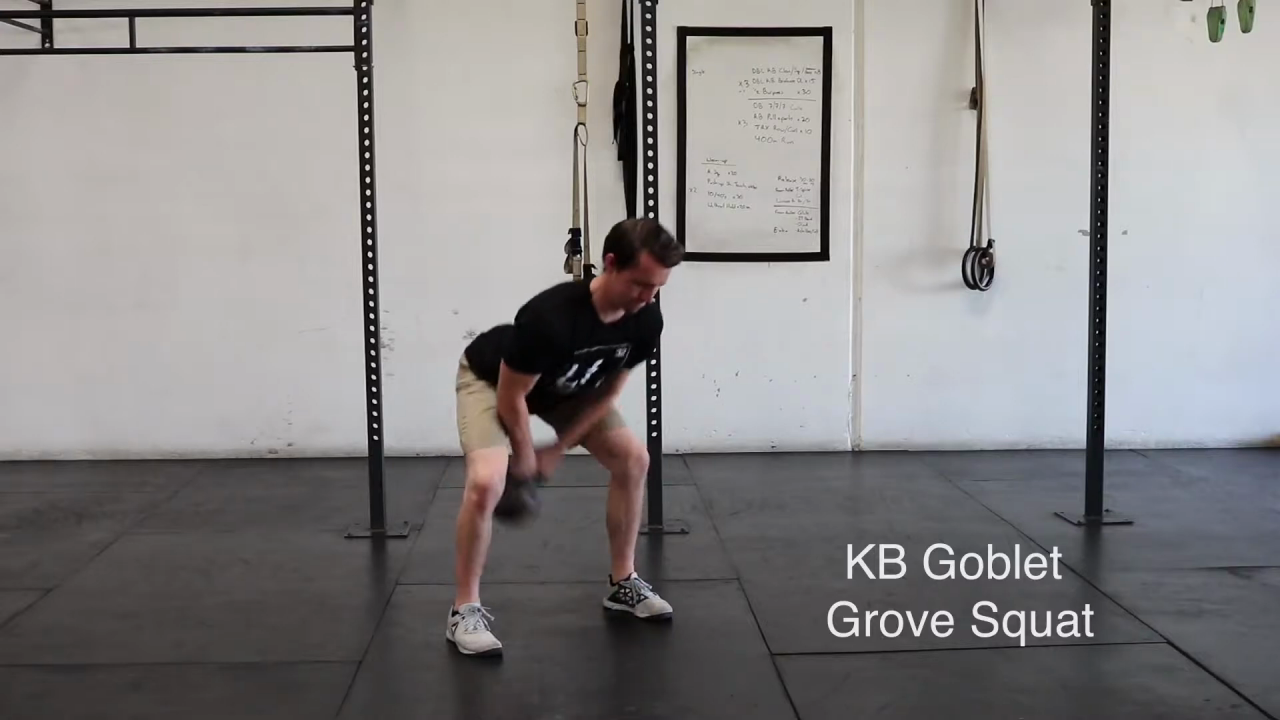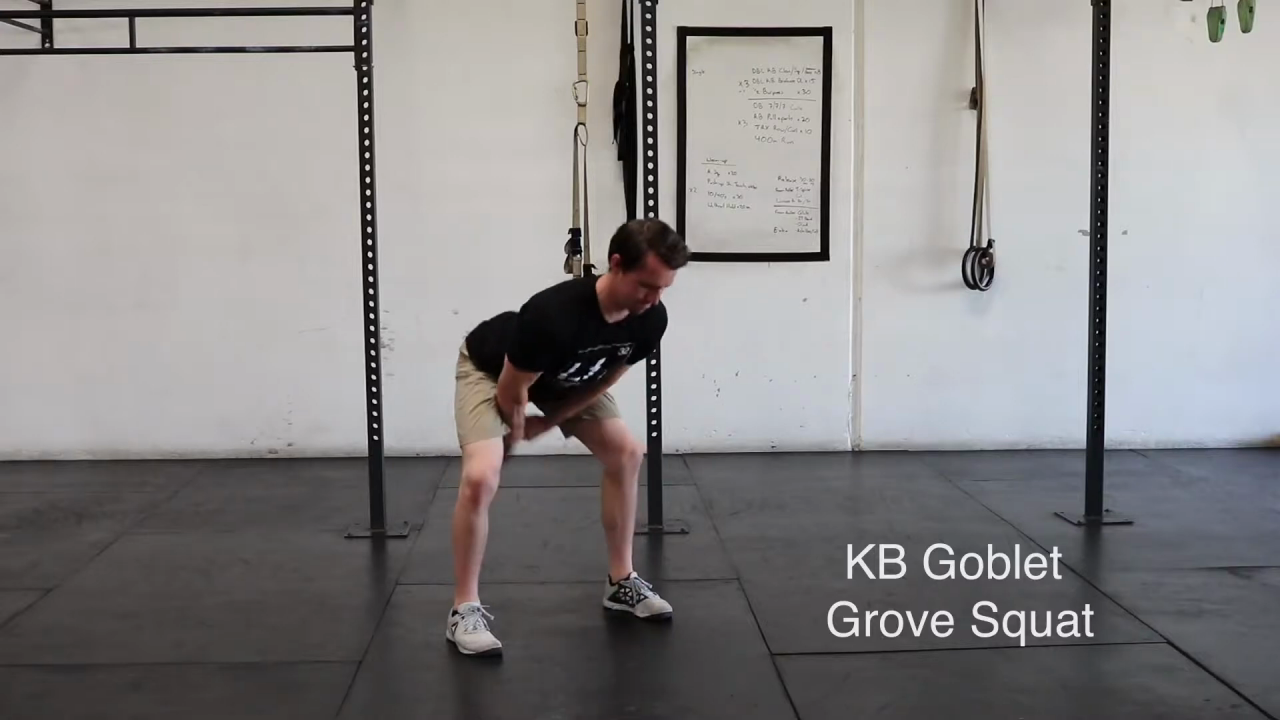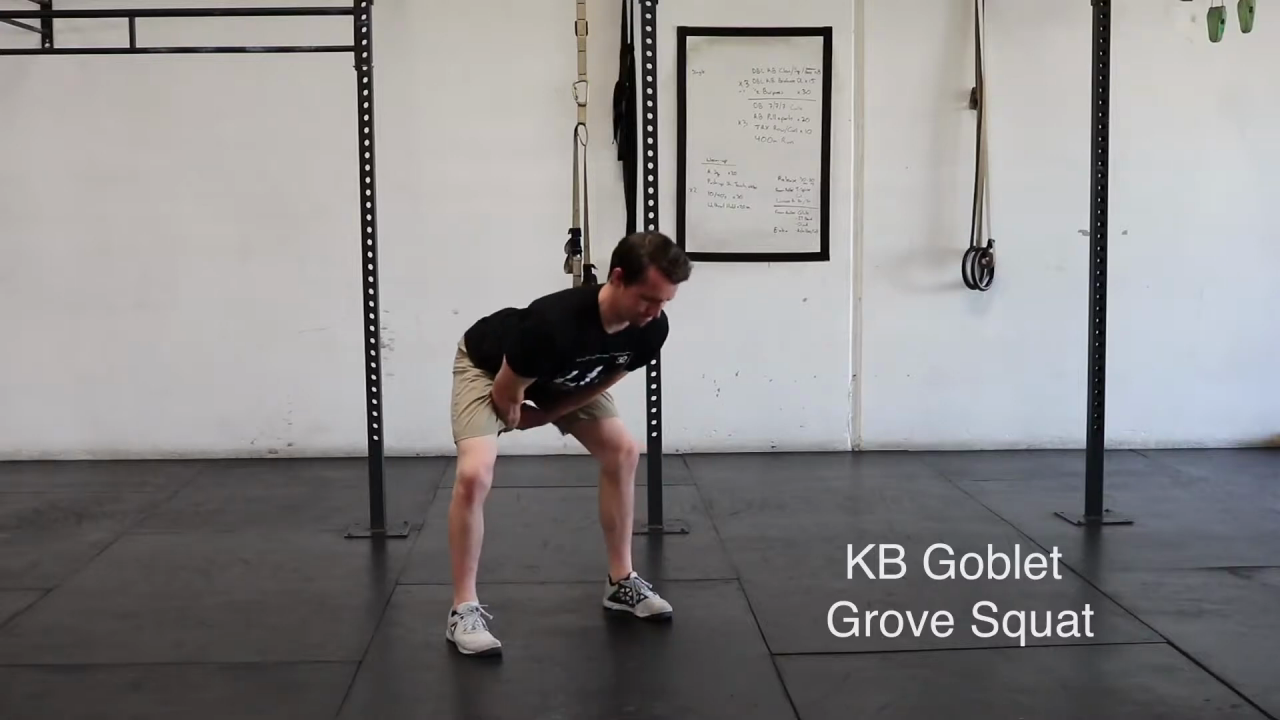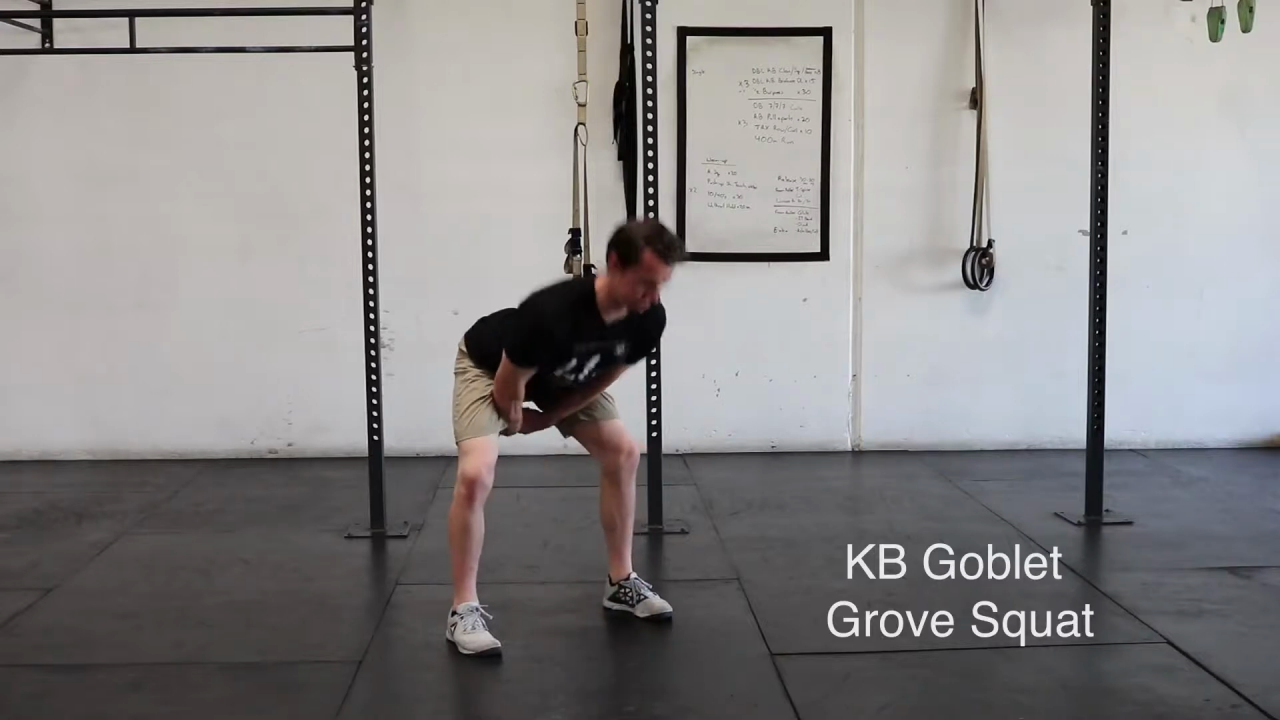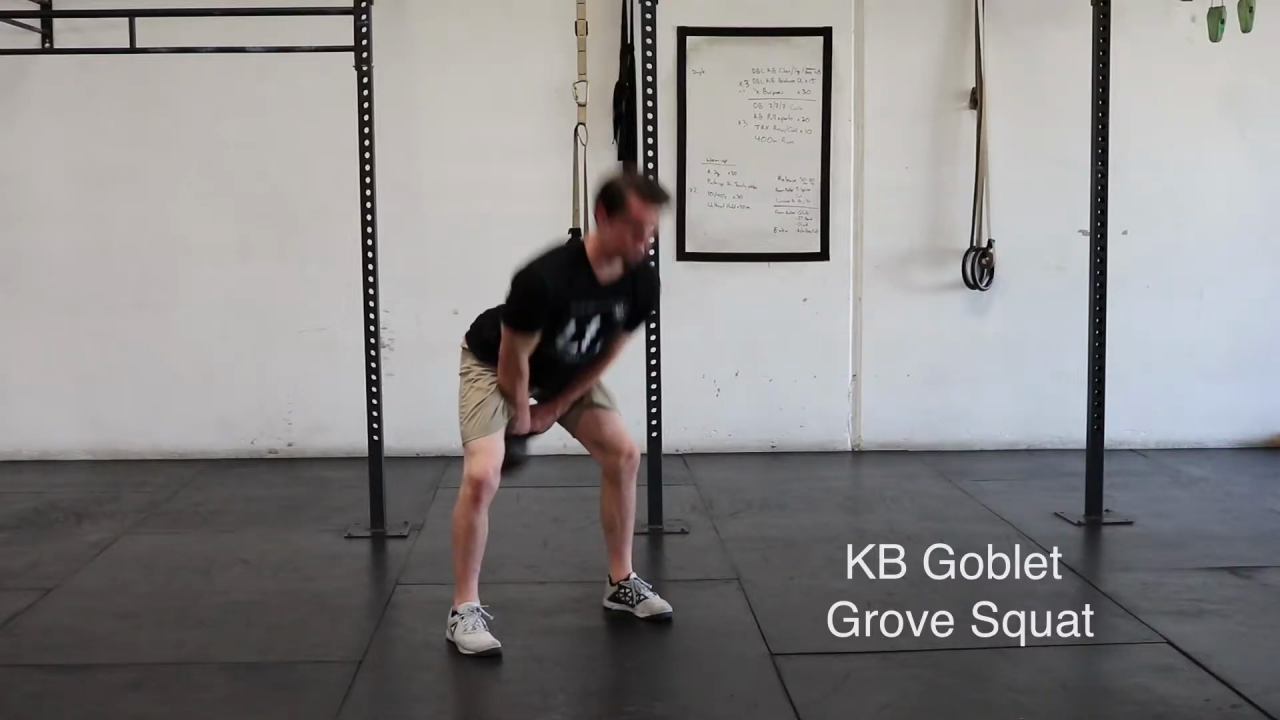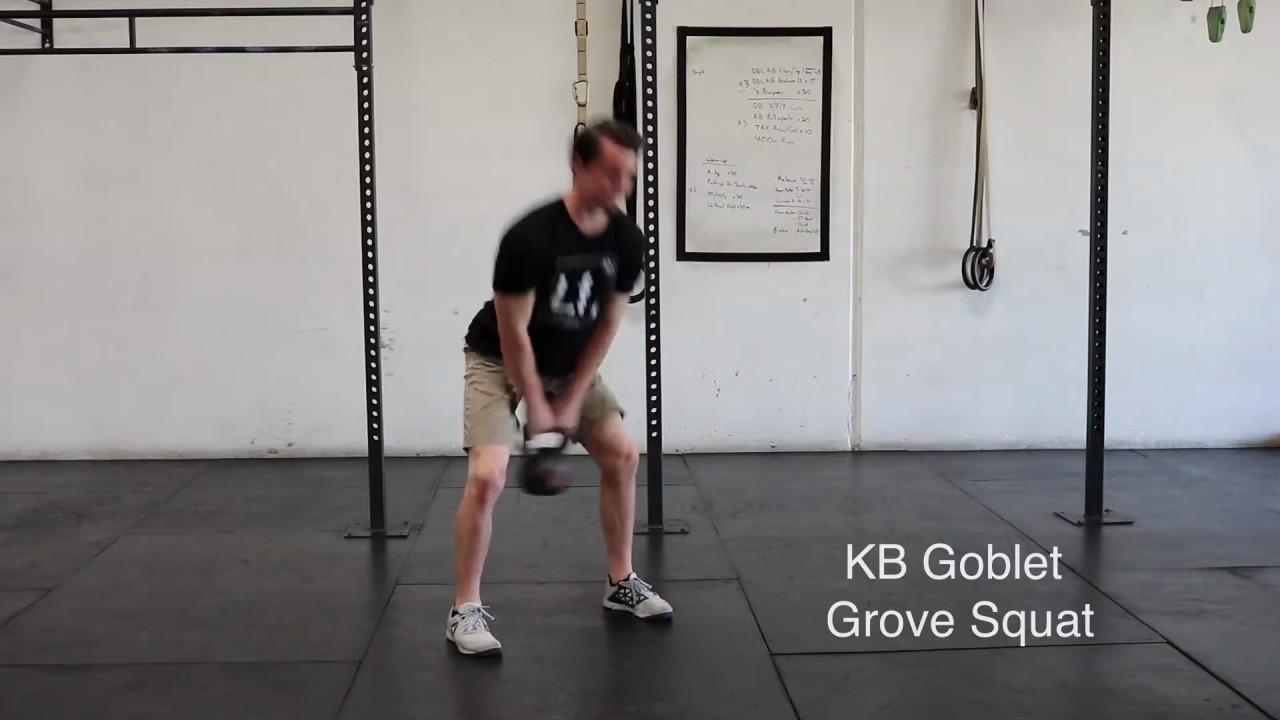
dt=0.1s
person 1, frame 1
left shoulder: (646, 322)
right shoulder: (549, 315)
left elbow: (609, 390)
right elbow: (510, 398)
left wrist: (558, 450)
right wrist: (524, 455)
left hip: (569, 385)
right hip: (489, 379)
left knee: (634, 459)
right knee: (487, 482)
left ankle: (623, 581)
right ankle: (466, 609)
person 1, frame 2
left shoulder: (651, 321)
right shoulder: (554, 312)
left elbow: (605, 379)
right elbow: (510, 392)
left wrist: (547, 422)
right wrist: (516, 426)
left hip: (567, 379)
right hip: (491, 368)
left knee: (626, 454)
right knee: (481, 477)
left ankle: (621, 581)
right ankle: (465, 609)
person 1, frame 3
left shoulder: (651, 330)
right shoulder: (553, 321)
left elbow: (603, 382)
right elbow: (506, 392)
left wrist: (541, 416)
right wrist: (511, 419)
right hip: (487, 366)
left knee: (622, 453)
right knee: (474, 475)
left ankle: (621, 582)
right ankle: (464, 609)
person 1, frame 4
left shoulder: (648, 320)
right shoulder: (549, 314)
left elbow: (604, 378)
right elbow: (509, 385)
left wrist: (545, 416)
right wrist: (515, 418)
right hip: (487, 366)
left knee: (624, 454)
right knee: (476, 476)
left ankle: (622, 583)
right ankle: (464, 610)
person 1, frame 5
left shoulder: (641, 284)
right shoulder: (545, 277)
left elbow: (605, 355)
right elbow: (513, 361)
left wrist: (551, 411)
right wrist: (518, 415)
left hip: (565, 369)
right hip: (493, 363)
left knee: (624, 454)
right knee: (482, 476)
left ankle: (621, 583)
right ankle: (466, 609)
person 1, frame 6
left shoulder: (625, 239)
right shoulder: (531, 238)
left elbow: (606, 325)
right elbow: (514, 335)
left wrist: (573, 402)
right wrist: (534, 406)
left hip: (567, 361)
right hip: (498, 359)
left knee: (623, 457)
right knee: (487, 477)
left ankle: (621, 583)
right ankle: (465, 608)
